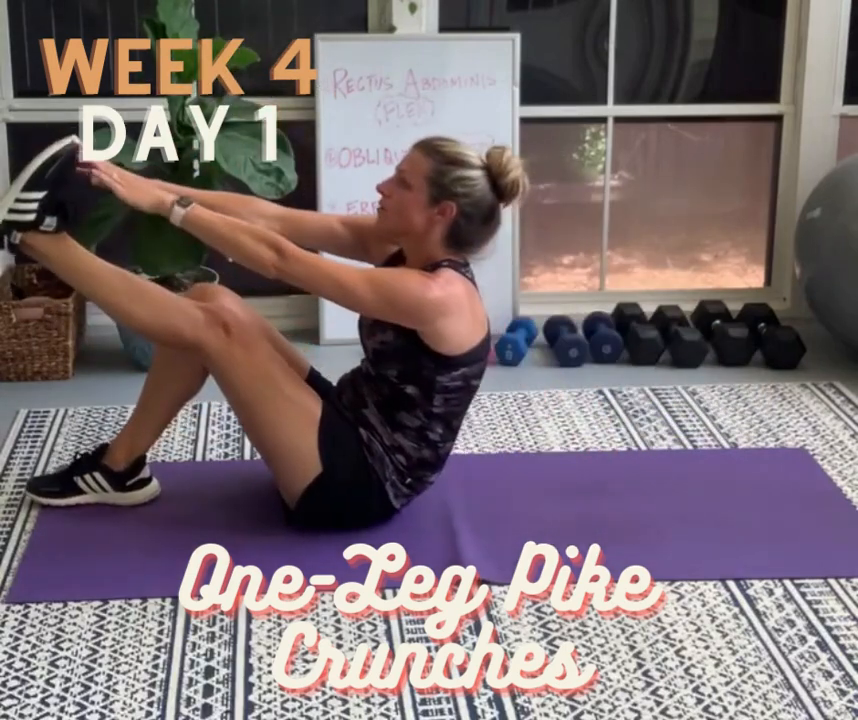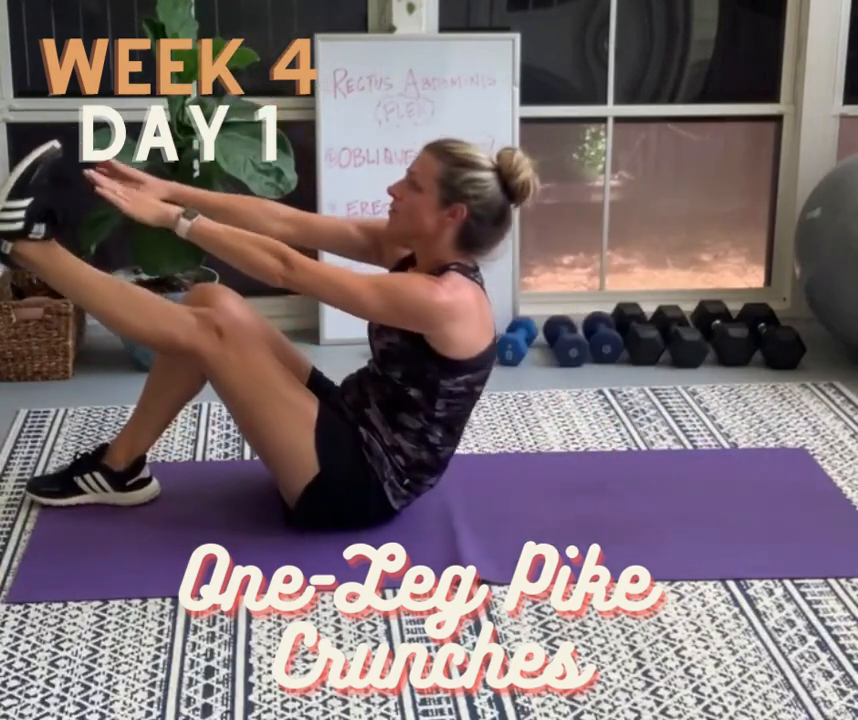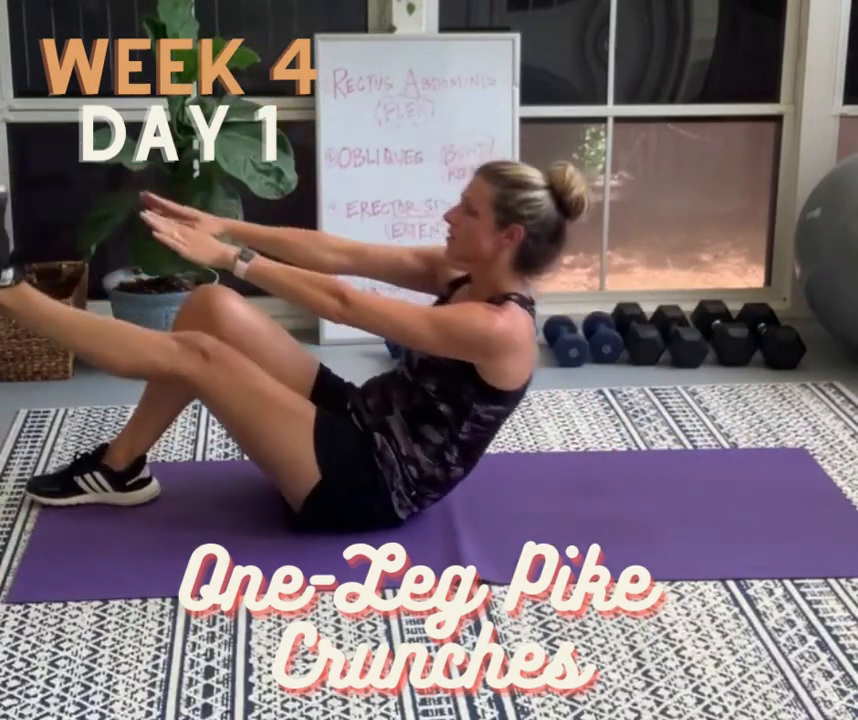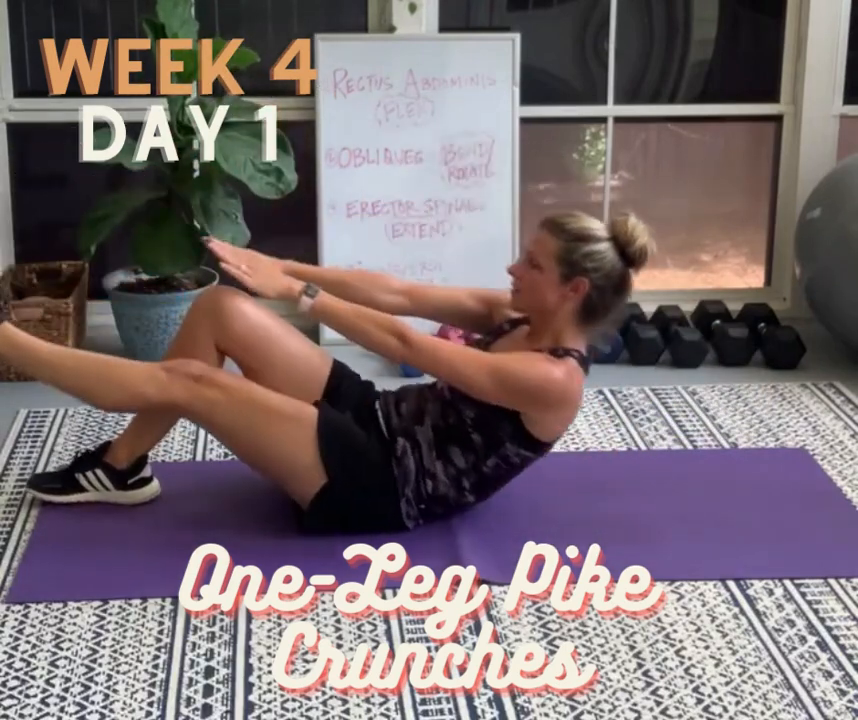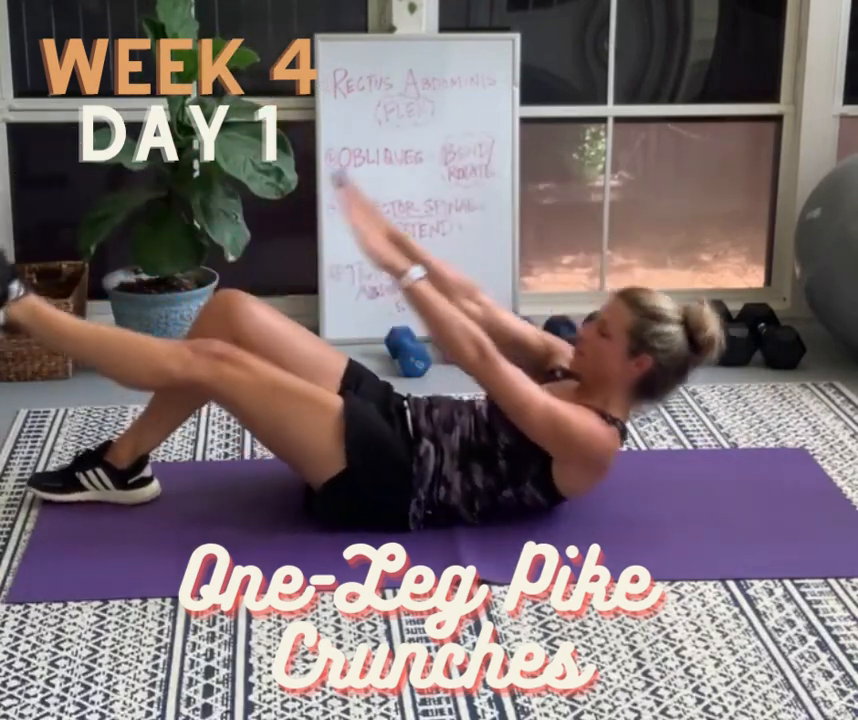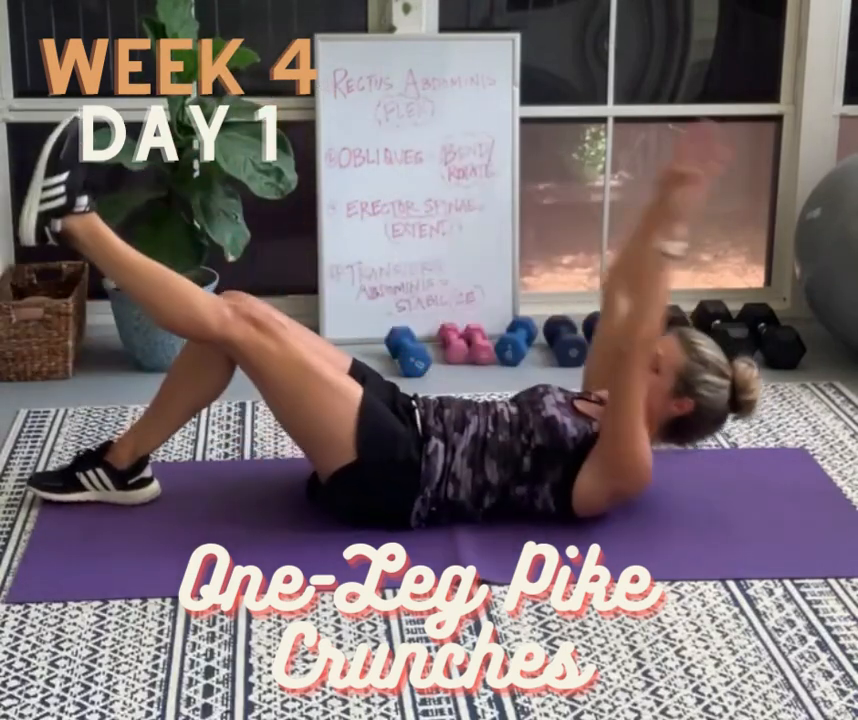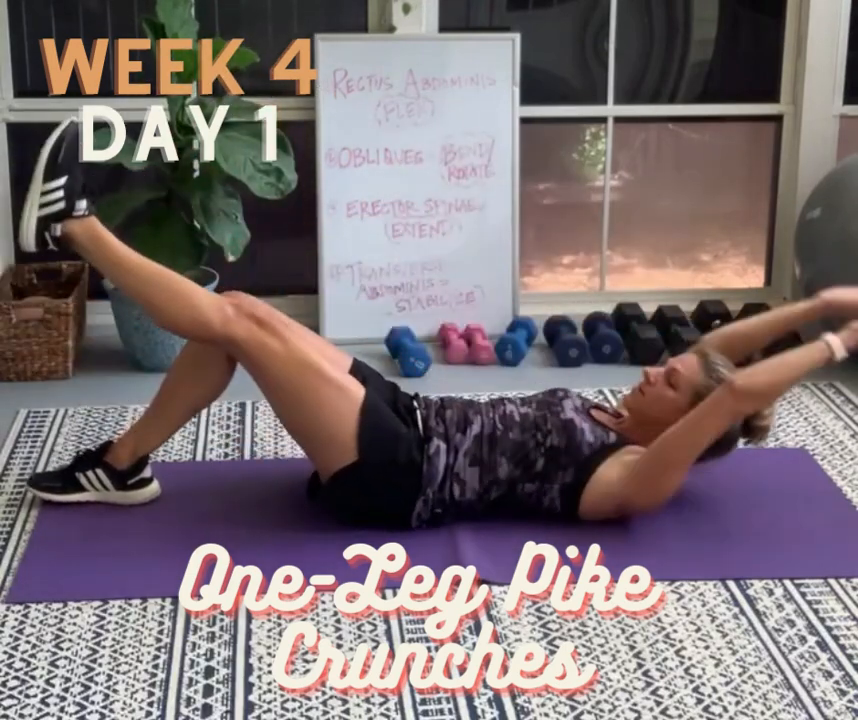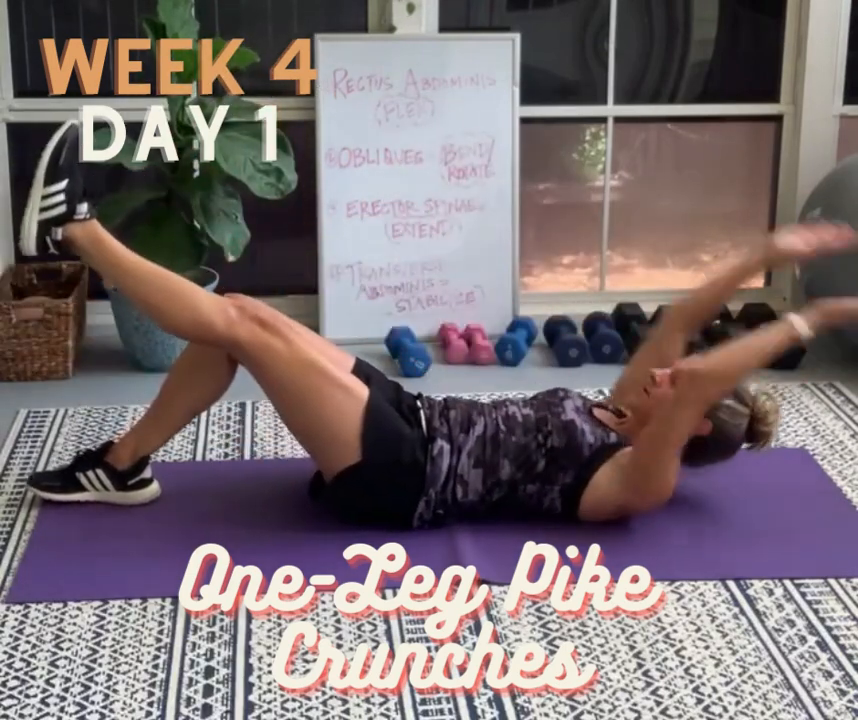
dt=0.3s
person 1, frame 1
left shoulder: (436, 295)
right shoulder: (402, 246)
left elbow: (279, 257)
right elbow: (273, 218)
left wrist: (166, 204)
right wrist: (157, 187)
left hip: (361, 483)
right hip: (347, 428)
left knee: (214, 326)
right knee: (207, 303)
right ankle: (120, 468)
person 1, frame 2
left shoulder: (444, 299)
right shoulder: (416, 250)
left elbow: (288, 269)
right elbow: (289, 223)
left wrist: (172, 218)
right wrist: (169, 191)
left hip: (362, 482)
right hip: (347, 426)
left knee: (208, 330)
right knee: (208, 302)
right ankle: (120, 468)
person 1, frame 3
left shoulder: (499, 329)
right shoulder: (465, 274)
left elbow: (344, 304)
right elbow: (341, 255)
left wrist: (233, 258)
right wrist: (225, 228)
left hip: (368, 487)
right hip: (359, 426)
left knee: (192, 355)
right knee: (210, 305)
right ankle: (120, 469)
person 1, frame 4
left shoulder: (554, 382)
right shoulder: (519, 318)
left elbow: (403, 345)
right elbow: (399, 293)
left wrist: (296, 293)
right wrist: (288, 268)
left hip: (373, 482)
right hip: (371, 419)
left knee: (184, 379)
right knee: (220, 306)
right ankle: (121, 468)
person 1, frame 5
left shoulder: (593, 443)
right shoulder: (573, 366)
left elbow: (483, 362)
right elbow: (475, 306)
left wrist: (399, 269)
right wrist: (396, 239)
left hip: (387, 482)
right hip: (395, 422)
left knee: (207, 361)
right knee: (231, 308)
right ankle: (122, 467)
person 1, frame 6
left shoulder: (626, 469)
right shoulder: (587, 415)
left elbow: (636, 357)
right elbow: (618, 307)
left wrist: (666, 243)
right wrist: (660, 209)
left hip: (389, 477)
right hip: (400, 423)
left knee: (229, 321)
right knee: (241, 309)
left ankle: (74, 218)
right ankle: (124, 467)
person 1, frame 7
left shoulder: (641, 480)
right shoulder: (620, 430)
left elbow: (735, 390)
right elbow: (715, 345)
left hip: (395, 476)
right hip: (409, 423)
left knee: (237, 323)
right knee: (232, 313)
left ankle: (76, 225)
right ankle: (121, 467)
person 1, frame 8
left shoulder: (640, 480)
right shoulder: (615, 418)
left elbow: (685, 396)
right elbow: (671, 330)
right wrist: (769, 255)
left hip: (404, 477)
right hip: (418, 428)
left knee: (238, 323)
right knee: (242, 318)
left ankle: (77, 229)
right ankle: (119, 463)
